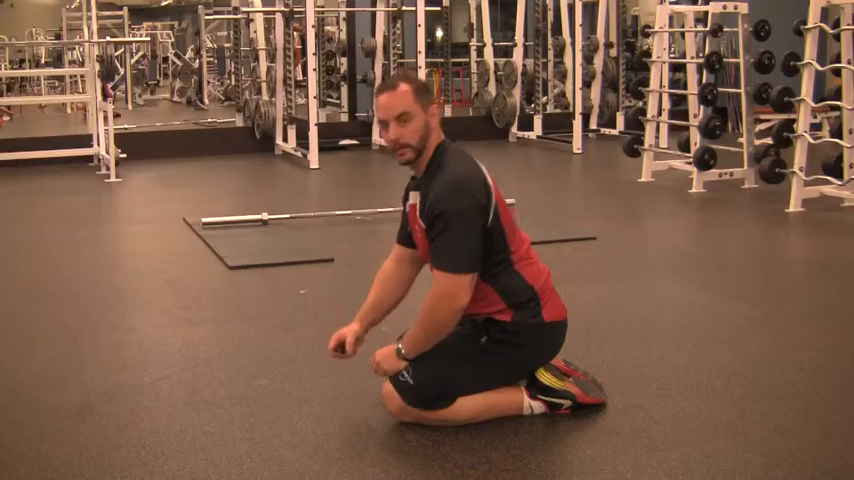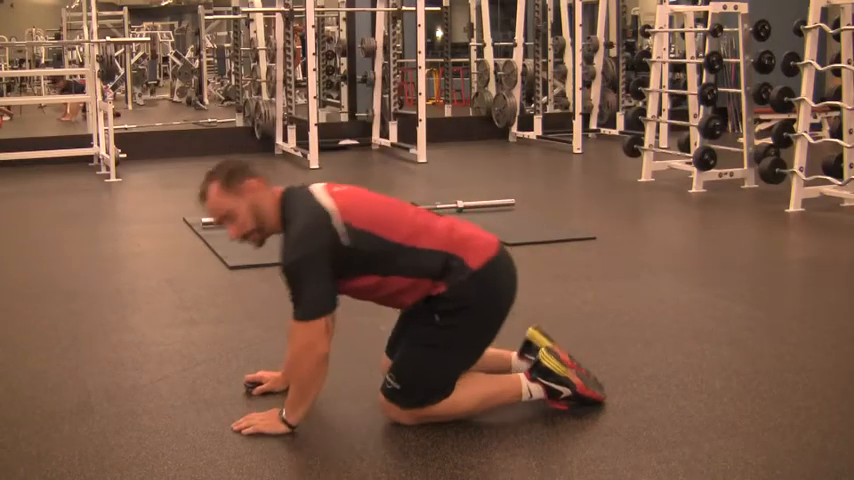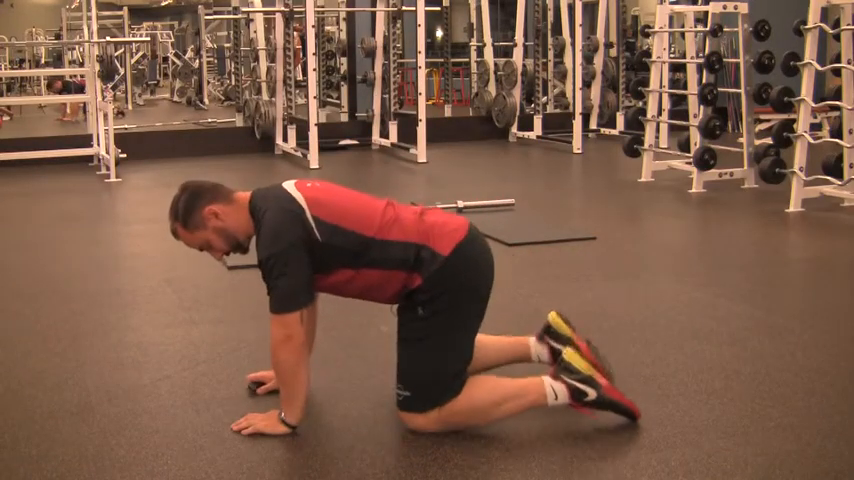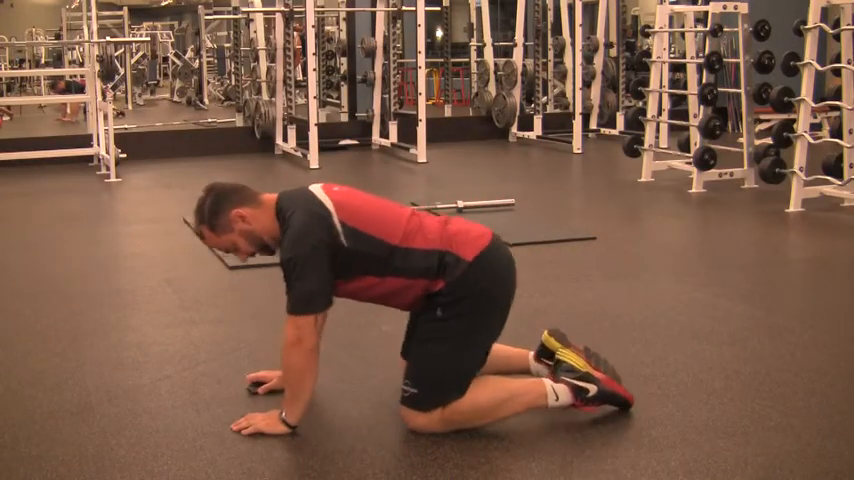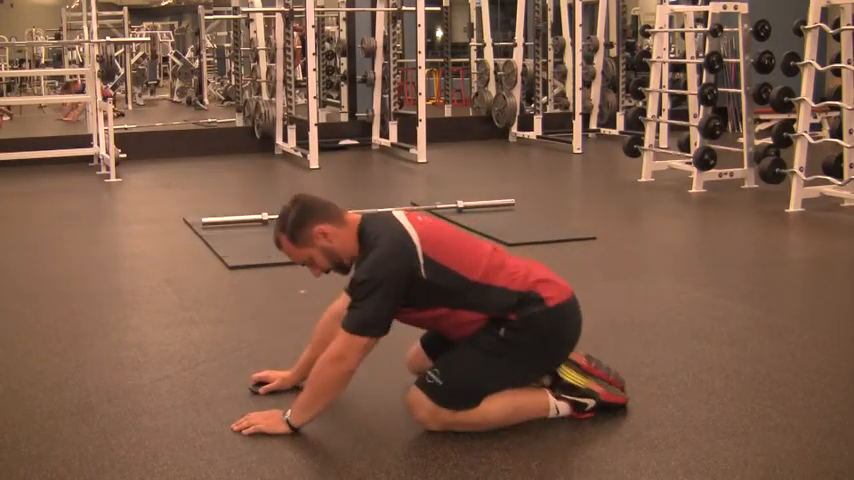
dt=1s
person 1, frame 1
left shoulder: (453, 187)
right shoulder: (423, 182)
left elbow: (451, 299)
right elbow: (402, 264)
left wrist: (402, 353)
right wrist: (360, 324)
left hip: (520, 324)
right hip: (498, 312)
left knee: (402, 399)
right knee: (414, 355)
left ankle: (538, 394)
right ankle: (525, 366)
person 1, frame 2
left shoulder: (304, 237)
right shoulder: (306, 205)
left elbow: (314, 344)
right elbow: (312, 316)
left wrist: (288, 416)
right wrist: (289, 374)
left hip: (473, 281)
right hip: (476, 263)
left knee: (403, 405)
right knee: (394, 366)
left ankle: (536, 382)
right ankle: (523, 360)
person 1, frame 3
left shoulder: (276, 232)
right shoulder: (279, 203)
left elbow: (289, 333)
right elbow: (305, 304)
left wrist: (288, 416)
right wrist: (290, 373)
left hip: (448, 269)
right hip: (452, 250)
left knee: (422, 412)
right knee: (436, 358)
left ankle: (564, 386)
right ankle: (545, 344)
person 1, frame 4
left shoulder: (301, 234)
right shoulder: (303, 206)
left elbow: (302, 339)
right elbow: (309, 313)
left wrist: (287, 417)
right wrist: (289, 373)
left hip: (473, 279)
right hip: (475, 261)
left knee: (422, 413)
right knee: (421, 365)
left ankle: (565, 388)
right ankle: (545, 359)
person 1, frame 5
left shoulder: (386, 257)
right shoulder: (379, 230)
left elbow: (343, 358)
right elbow: (341, 313)
left wrist: (291, 419)
right wrist: (295, 374)
left hip: (542, 317)
right hip: (529, 303)
left knee: (428, 407)
right knee: (420, 362)
left ankle: (567, 398)
right ankle: (549, 369)
